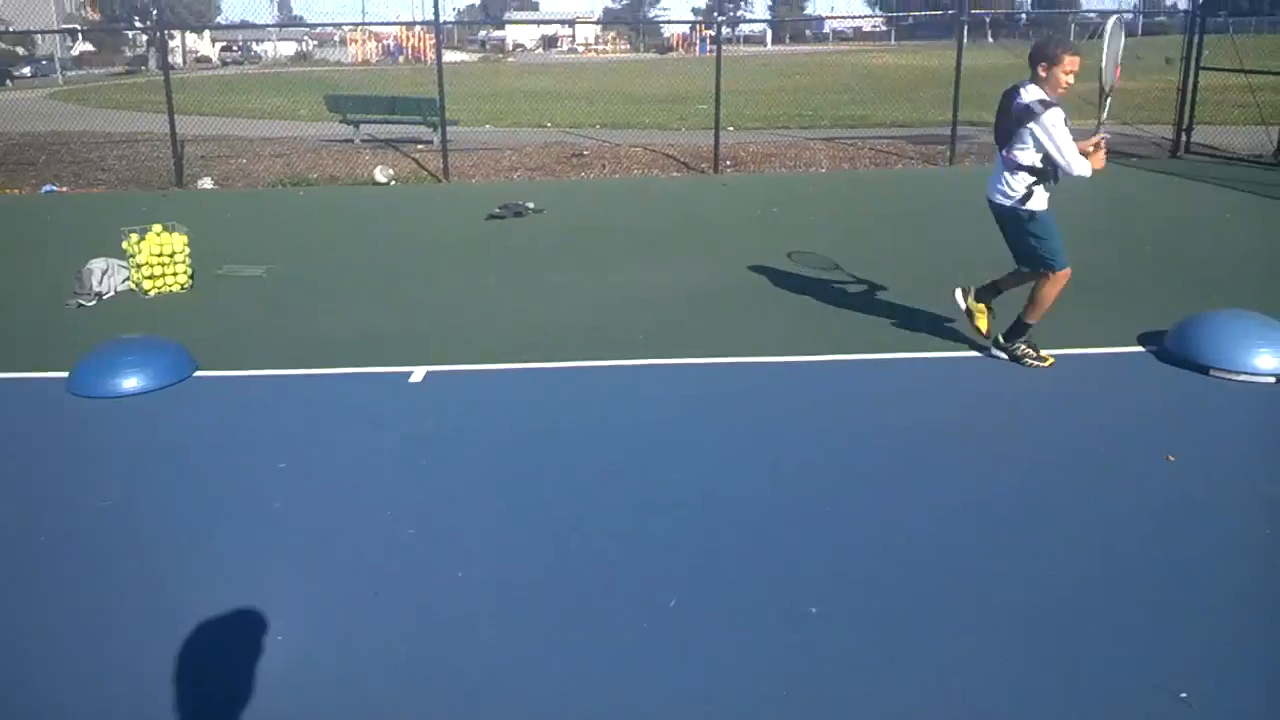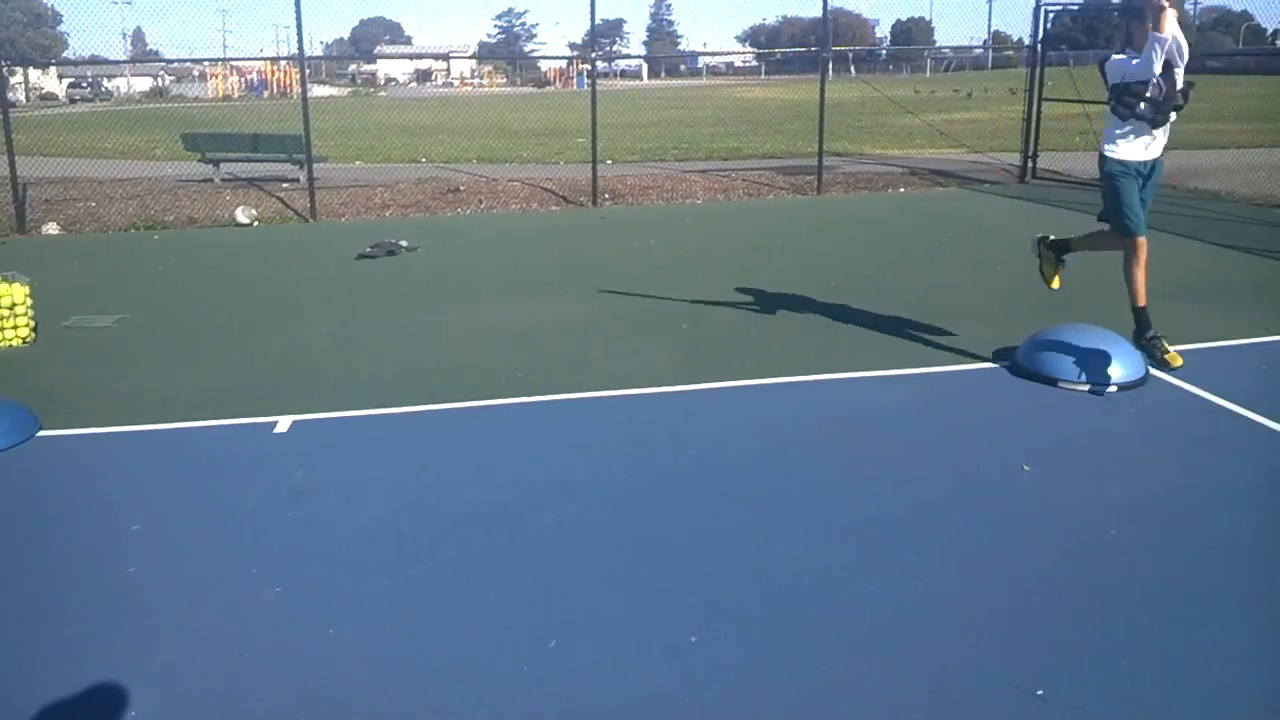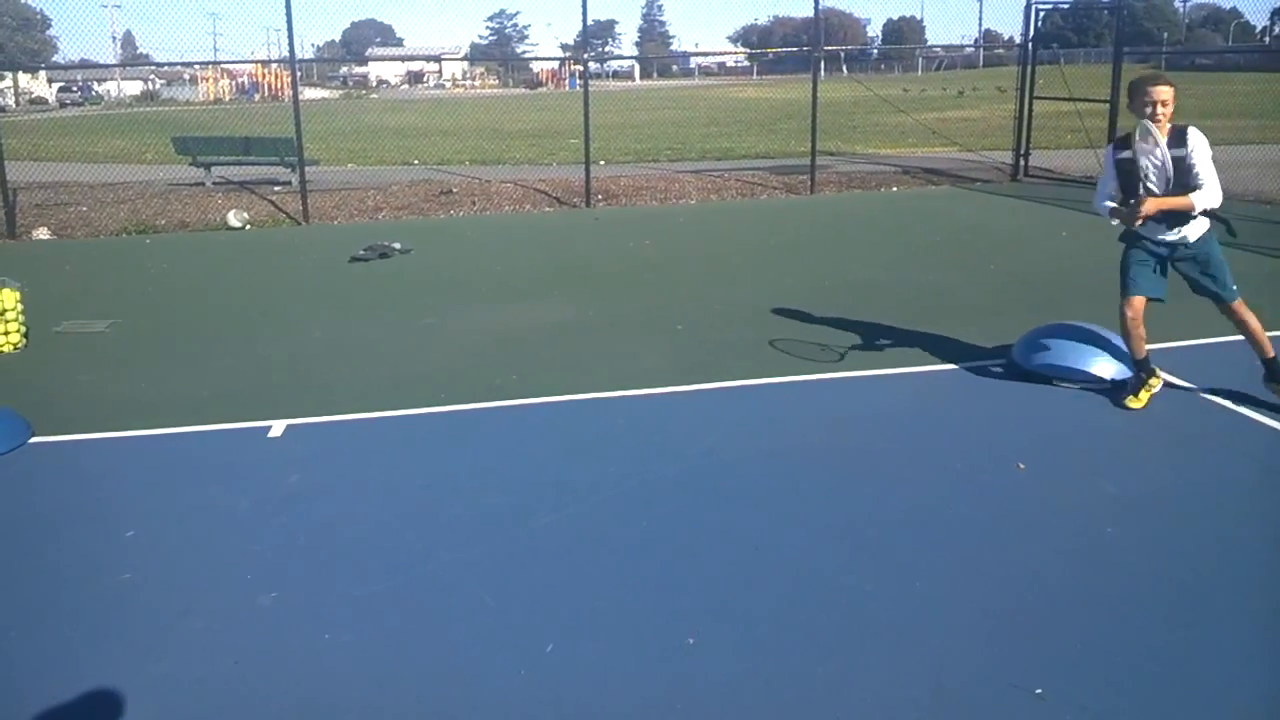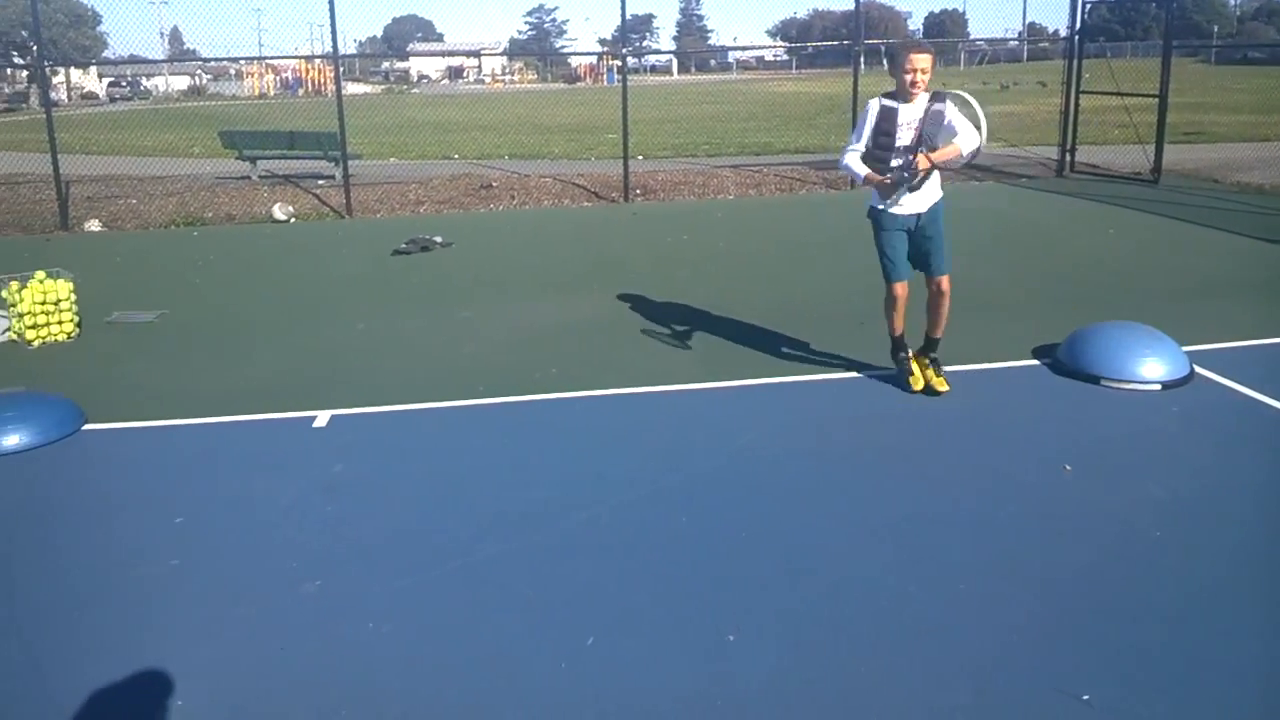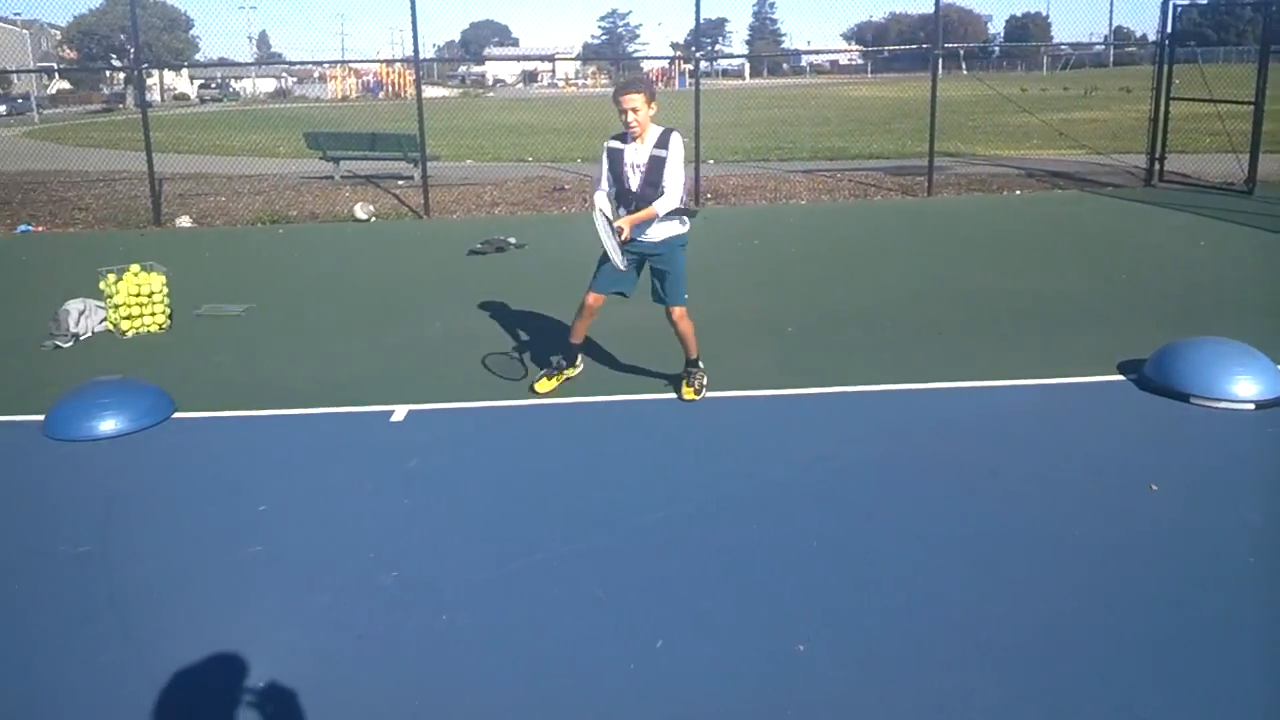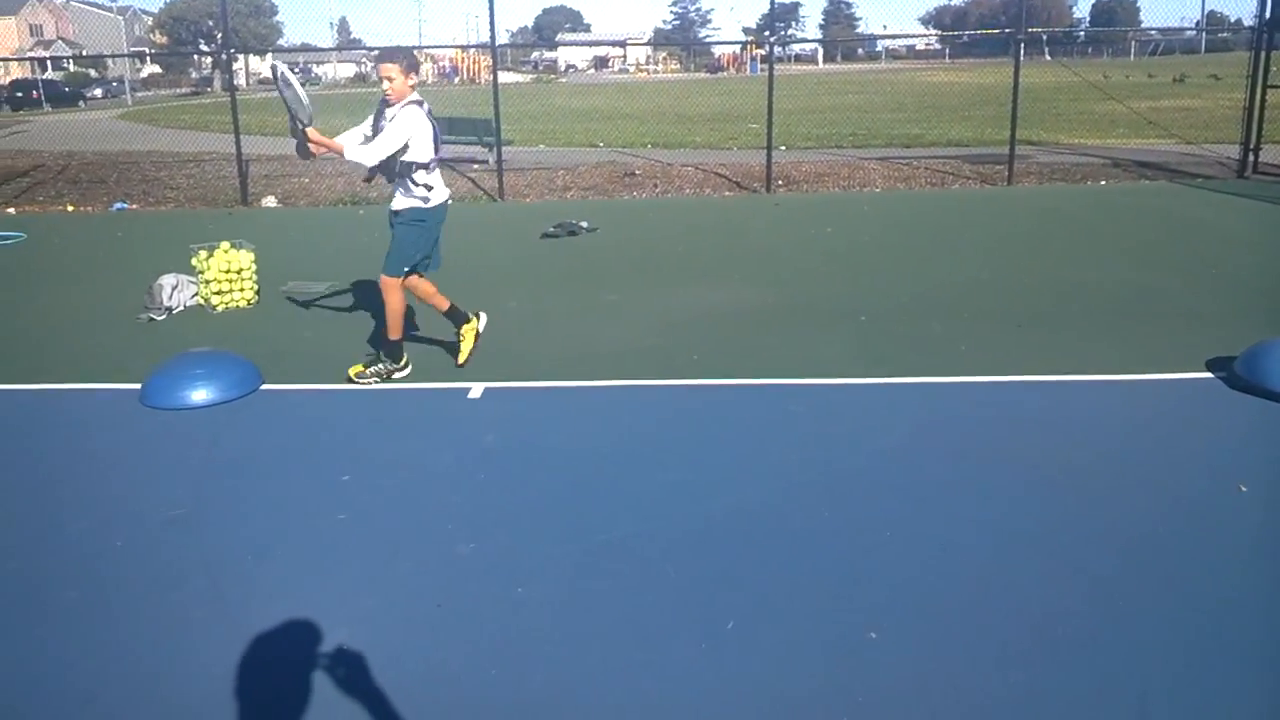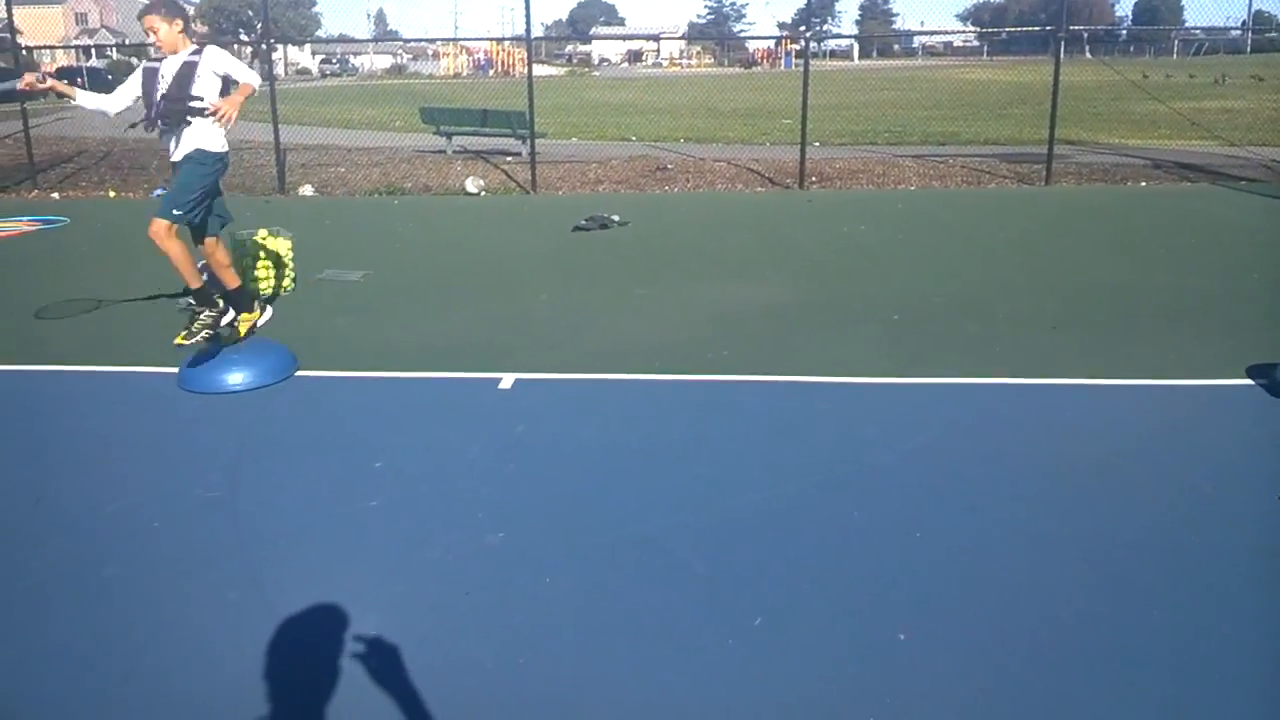
dt=0.7s
person 1, frame 1
left shoulder: (1018, 95)
right shoulder: (1046, 114)
right elbow: (1072, 166)
left wrist: (1083, 147)
right wrist: (1094, 162)
left hip: (1012, 198)
right hip: (1021, 203)
left knee: (1042, 267)
right knee: (1058, 273)
left ankle: (979, 295)
right ankle: (1012, 340)
person 1, frame 2
left shoulder: (1172, 53)
right shoulder: (1119, 62)
left elbow: (1180, 49)
right elbow: (1147, 69)
right wrist: (1163, 32)
left hip: (1151, 159)
right hip: (1121, 161)
left knee: (1123, 237)
right knee: (1138, 243)
left ankle: (1053, 248)
right ankle: (1145, 332)
person 1, frame 3
left shoulder: (1191, 139)
right shoulder: (1118, 151)
left elbow: (1212, 195)
right elbow: (1102, 200)
left wrist: (1158, 203)
right wrist: (1121, 214)
left hip: (1194, 237)
right hip: (1145, 239)
left knee: (1235, 309)
right knee: (1130, 313)
right ankle: (1145, 375)
person 1, frame 4
left shoulder: (940, 106)
right shoulder: (878, 107)
left elbow: (971, 138)
right elbow: (850, 158)
left wrist: (932, 157)
right wrist: (874, 180)
left hip: (927, 209)
right hip: (888, 212)
left knee: (941, 287)
right knee: (897, 289)
left ankle: (928, 355)
right ankle: (901, 352)
person 1, frame 5
left shoulder: (671, 141)
right shoulder: (614, 146)
left elbow: (672, 197)
right elbow: (604, 193)
left wrist: (631, 220)
right wrist: (611, 221)
left hip: (666, 238)
right hip: (626, 238)
left knee: (676, 314)
right knee: (591, 301)
left ankle: (694, 369)
right ankle: (569, 360)
person 1, frame 6
left shoulder: (410, 114)
right shoulder: (387, 107)
left elbow: (370, 156)
right elbow: (360, 134)
left wrist: (323, 143)
right wrist: (323, 143)
left hip: (421, 209)
right hip: (407, 206)
left knee: (389, 281)
right knee: (409, 279)
left ankle: (393, 360)
right ankle: (466, 323)
person 1, frame 7
left shoulder: (210, 56)
right shoulder: (150, 70)
left elbow: (251, 77)
right elbow: (111, 103)
left wrist: (237, 98)
right wrist: (56, 87)
left hip: (204, 154)
right hip: (183, 161)
left knee: (160, 229)
right knee: (209, 244)
left ankle: (210, 307)
right ankle: (250, 307)
